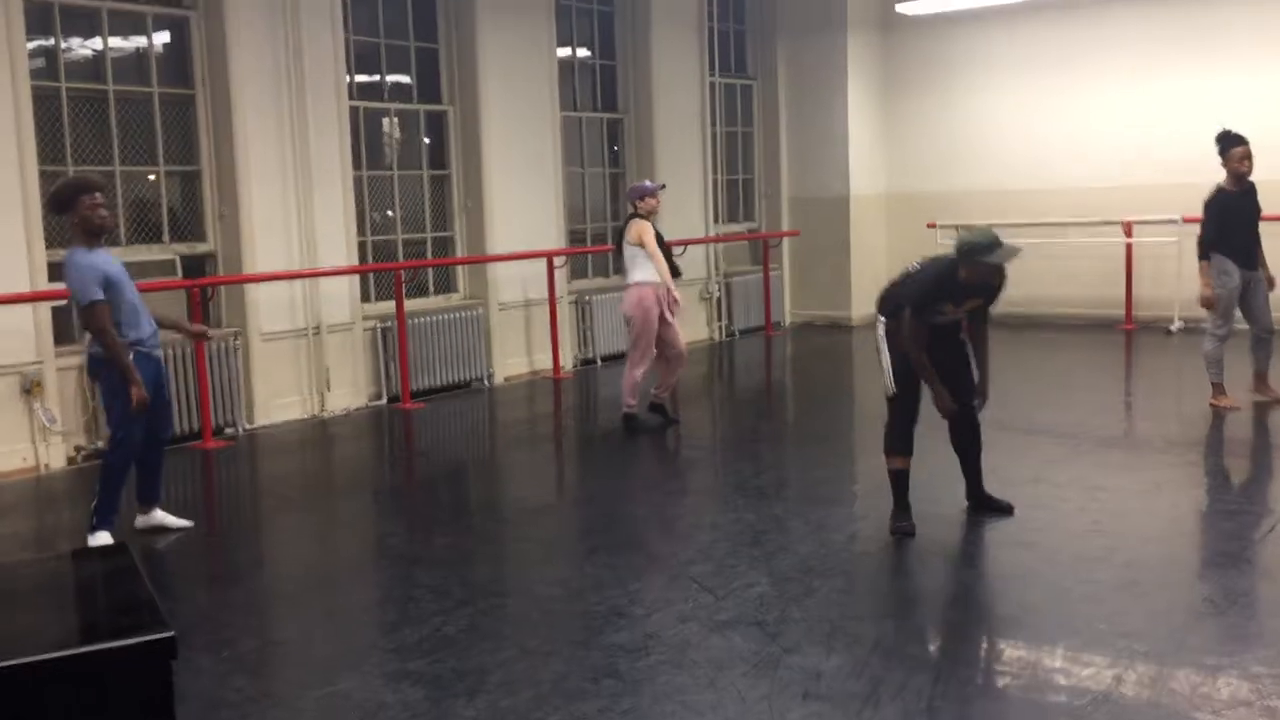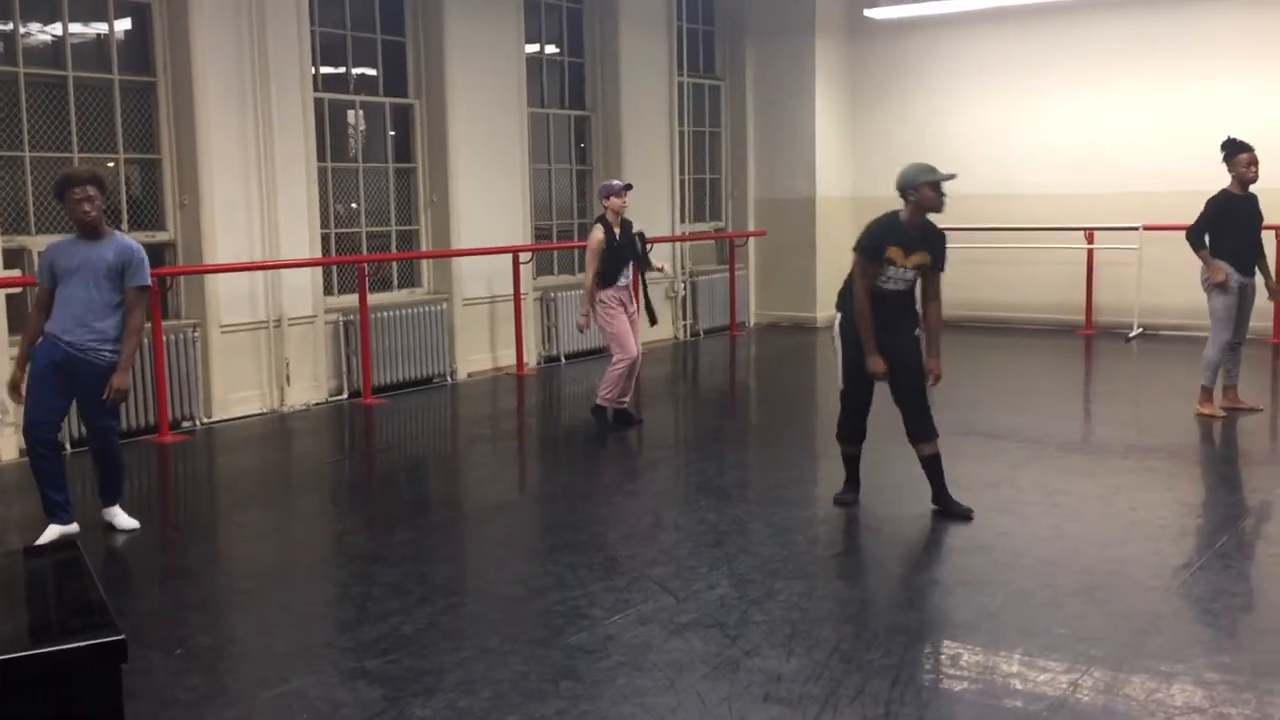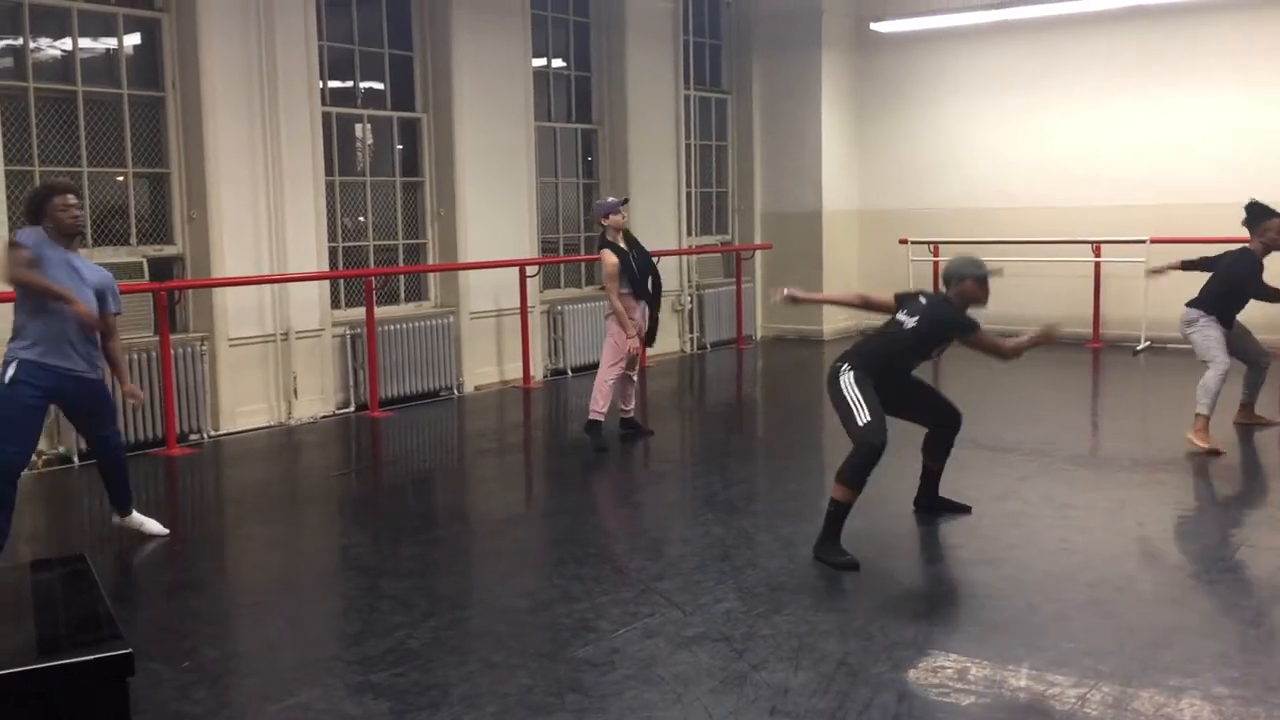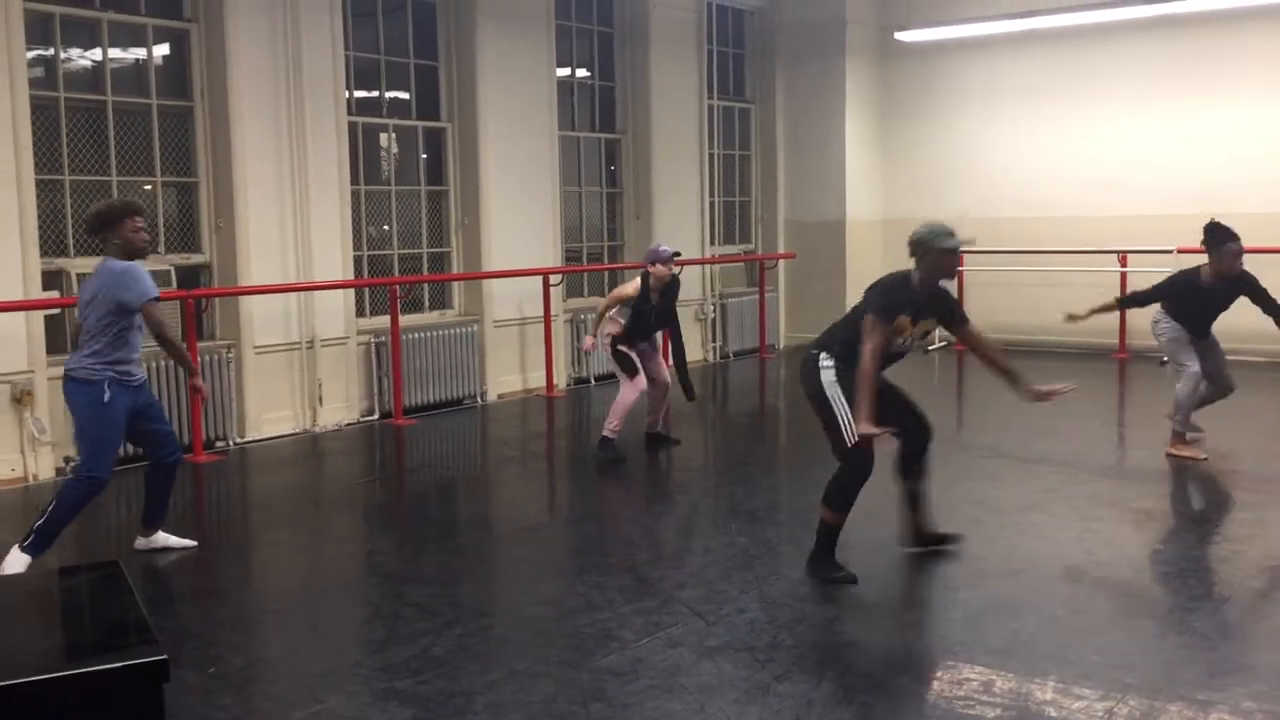
dt=1s
person 1, frame 1
left shoulder: (102, 250)
right shoulder: (81, 265)
right elbow: (102, 329)
left wrist: (181, 326)
right wrist: (133, 381)
left hip: (146, 354)
right hip: (123, 361)
left knee: (157, 434)
right knee: (127, 441)
left ankle: (148, 510)
right ankle: (100, 527)
person 1, frame 2
left shoulder: (128, 251)
right shoulder: (55, 253)
left elbow: (135, 314)
right elbow: (40, 310)
left wrist: (123, 369)
right wrist: (19, 366)
left hip: (100, 360)
right hip: (53, 353)
left knee: (104, 439)
right knee: (38, 435)
left ankle: (112, 505)
right ankle: (60, 519)
person 1, frame 3
left shoulder: (100, 276)
right shoulder: (33, 239)
left elbow: (109, 335)
left wrist: (124, 380)
right wrist: (69, 299)
left hip: (84, 376)
right hip: (30, 370)
left knee: (112, 450)
left ankle: (125, 514)
person 1, frame 4
left shoulder: (107, 274)
right shoulder: (127, 272)
left elbow: (79, 337)
right elbow: (160, 329)
right wrist: (193, 373)
left hip: (128, 384)
right hip: (96, 386)
left knee: (168, 453)
right knee: (93, 476)
left ankle: (149, 533)
person 2, frame 1
left shoulder: (992, 281)
right shoulder: (931, 280)
left elbow: (978, 323)
right elbow: (913, 343)
left wrist: (983, 377)
right wrist: (938, 390)
left hip: (945, 327)
right hip: (899, 324)
left knee: (965, 407)
right knee: (904, 410)
left ankle: (977, 494)
right ankle: (900, 507)
person 2, frame 2
left shoulder: (933, 239)
right shoulder: (879, 231)
left elbow: (931, 298)
right elbow: (860, 293)
left wrist: (933, 354)
right wrist: (871, 353)
left hip: (901, 321)
right hip: (856, 319)
left knee: (916, 404)
right knee: (855, 404)
left ankle: (940, 493)
right ankle: (851, 482)
person 2, frame 3
left shoulder: (926, 303)
right shoulder: (950, 317)
left elbow: (865, 300)
right elbow: (1006, 351)
left wrist: (807, 297)
right wrist: (1037, 337)
left hip: (885, 378)
right hip: (853, 374)
left knee: (947, 420)
right knee: (871, 441)
left ankle: (927, 498)
right ankle: (827, 540)
person 2, frame 4
left shoulder: (939, 300)
right shoulder: (889, 291)
left elbow: (978, 344)
right elbow: (869, 354)
left wrist: (1024, 387)
right wrist: (862, 416)
left hip: (852, 372)
right hip: (828, 367)
left knee: (918, 432)
right knee: (858, 459)
left ankle: (918, 529)
right ankle: (821, 557)
person 3, frame 1
left shoulder: (1250, 190)
right shoulder: (1218, 199)
left elbow: (1253, 233)
right elbow: (1206, 242)
right wrist: (1205, 283)
left hip: (1250, 269)
right hip: (1226, 268)
right knee: (1219, 331)
right ankle: (1217, 393)
person 3, frame 2
left shoulder: (1252, 200)
right shoulder: (1221, 201)
left elbow: (1255, 243)
right elbow: (1194, 234)
right wrist: (1213, 269)
left hip: (1246, 277)
right hip: (1225, 276)
left knee: (1236, 339)
right knee: (1221, 337)
left ankle: (1230, 395)
right ankle: (1205, 399)
person 3, frame 3
left shoulder: (1245, 258)
right shoulder: (1248, 263)
left elbow: (1200, 262)
right elbow: (1259, 291)
left wrist: (1166, 266)
left hip: (1221, 320)
right hip: (1200, 319)
right knee: (1220, 364)
left ankle: (1246, 412)
right ankle: (1199, 430)
person 3, frame 4
left shoulder: (1241, 279)
right shoulder: (1186, 280)
right elbow: (1139, 298)
right wrist: (1090, 312)
left hip: (1200, 333)
right hip: (1170, 325)
left knee: (1224, 385)
right knee: (1192, 373)
left ankle: (1182, 414)
right ankle: (1177, 442)
person 4, frame 1
left shoulder: (634, 227)
right shoulder: (642, 225)
right elbow: (657, 259)
right wrist: (673, 291)
left hip: (652, 297)
right hip: (642, 297)
left knee: (677, 352)
right knee: (639, 359)
left ankle: (659, 401)
right ankle: (629, 414)
person 4, frame 2
left shoulder: (629, 228)
right shoulder: (599, 235)
left elbow: (640, 257)
right elbow: (589, 276)
left wrist: (657, 266)
right wrist: (585, 312)
left hip: (627, 295)
right hip: (606, 298)
left knee: (634, 356)
right knee: (627, 354)
left ankle: (620, 408)
right ankle: (602, 404)
person 4, frame 3
left shoulder: (625, 235)
right shoulder: (610, 257)
right elbow: (614, 299)
right wrist: (630, 333)
left hip: (639, 305)
right hip: (624, 308)
left knee: (631, 366)
right knee: (613, 365)
left ankle: (627, 419)
right ankle: (595, 421)
person 4, frame 4
left shoulder: (672, 287)
right shoulder: (633, 290)
right elbow: (605, 305)
left wrist: (659, 348)
right wrist: (592, 335)
left hip: (644, 338)
right hip: (618, 336)
left knee: (661, 381)
right knee: (637, 384)
left ankle: (653, 432)
right ankle: (607, 439)
